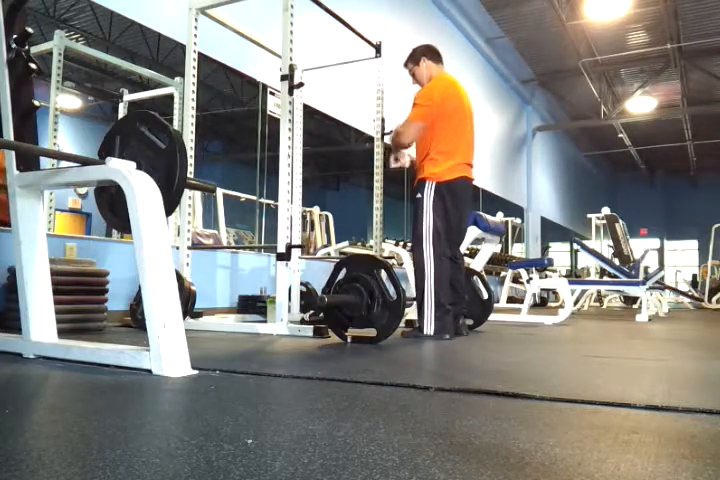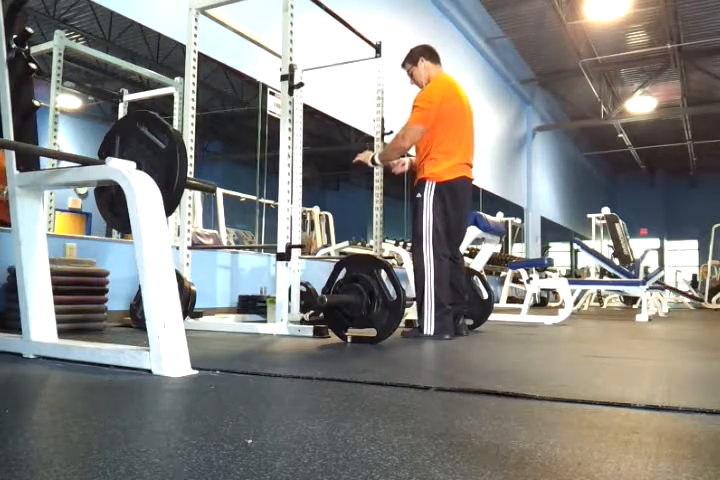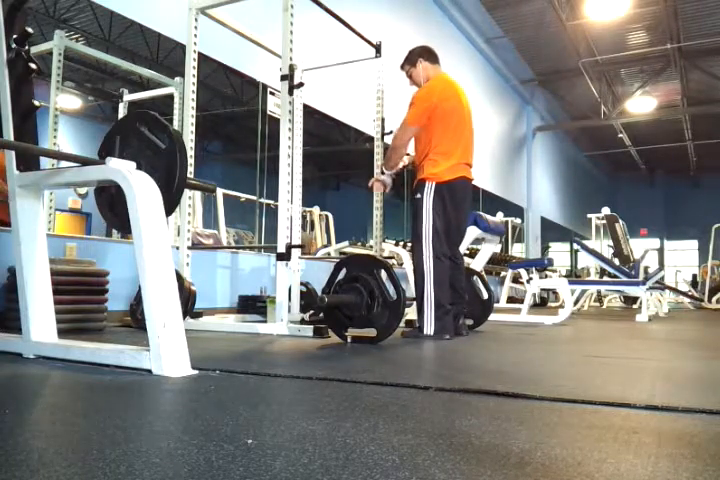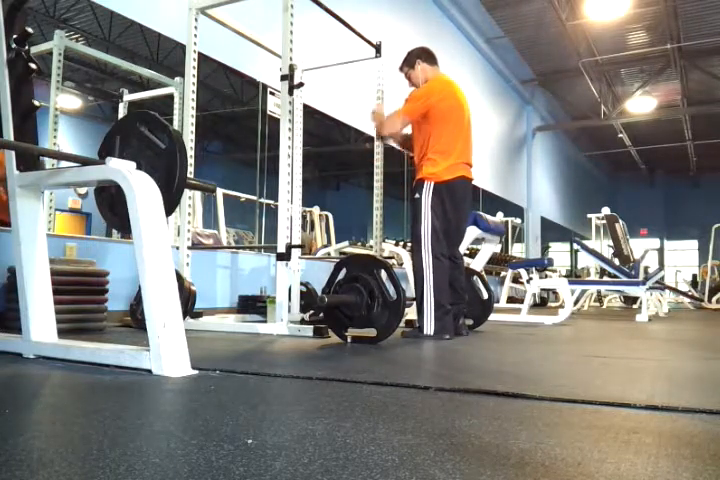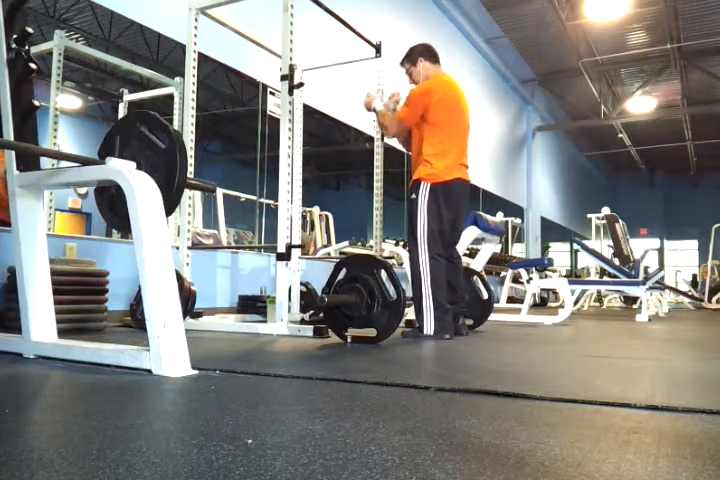
dt=0.5s
person 1, frame 1
left shoulder: (433, 90)
right shoulder: (458, 91)
left elbow: (405, 136)
left wrist: (395, 148)
right wrist: (413, 158)
left hip: (438, 181)
right hip: (459, 179)
left knee: (430, 251)
right knee: (449, 251)
left ankle: (435, 324)
right ankle: (455, 319)
person 1, frame 2
left shoulder: (433, 92)
right shoulder: (456, 91)
left elbow: (406, 139)
left wrist: (376, 159)
right wrist: (412, 162)
left hip: (438, 182)
right hip: (459, 180)
left knee: (430, 252)
right knee: (449, 251)
left ankle: (434, 325)
right ankle: (455, 320)
person 1, frame 3
left shoulder: (430, 92)
right shoulder: (456, 91)
left elbow: (401, 139)
left wrist: (385, 173)
right wrist: (408, 160)
left hip: (438, 182)
right hip: (459, 180)
left knee: (430, 252)
right knee: (449, 251)
left ankle: (434, 324)
right ankle: (455, 319)
person 1, frame 4
left shoulder: (428, 92)
right shoulder: (452, 91)
left elbow: (388, 129)
left wrist: (378, 120)
right wrist: (400, 137)
left hip: (437, 181)
right hip: (459, 180)
left knee: (429, 251)
right knee: (449, 250)
left ankle: (434, 324)
right ankle: (455, 319)
person 1, frame 5
left shoulder: (427, 90)
right shoulder: (455, 92)
left elbow: (393, 130)
left wrist: (378, 108)
right wrist: (393, 111)
left hip: (433, 182)
right hip: (456, 181)
left knee: (427, 252)
right knee: (446, 251)
left ankle: (434, 324)
right ankle: (455, 319)
